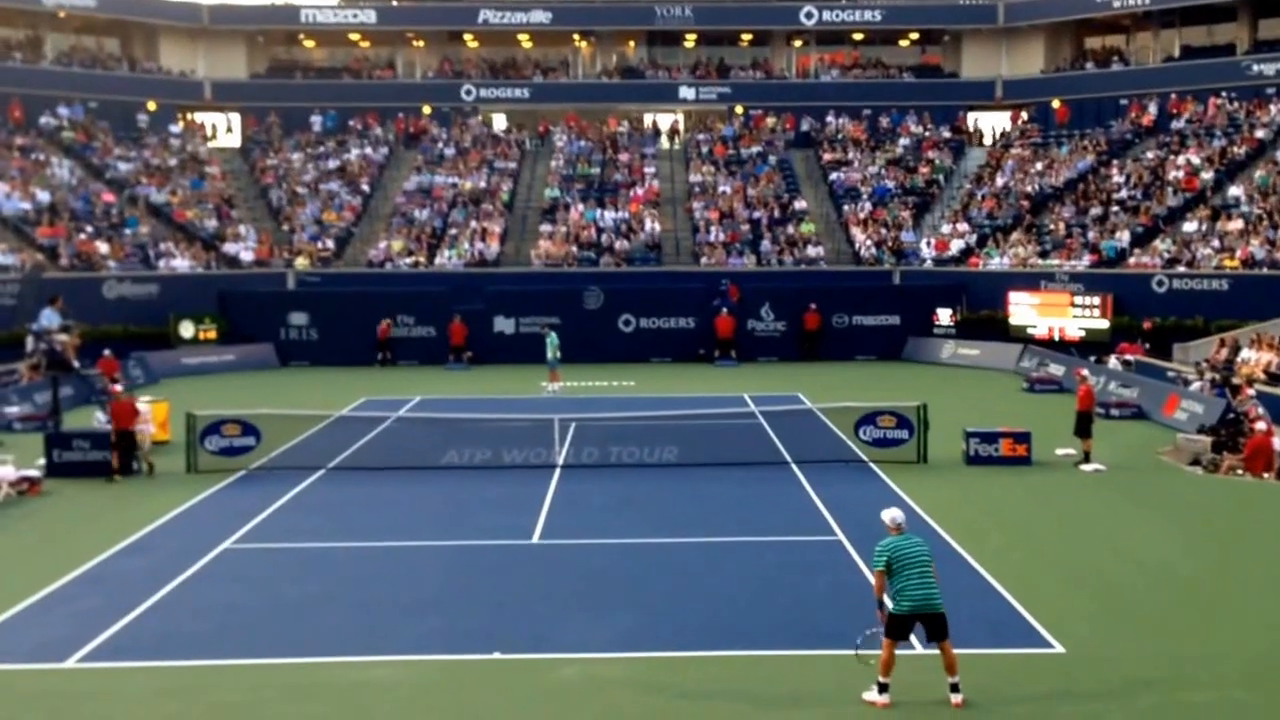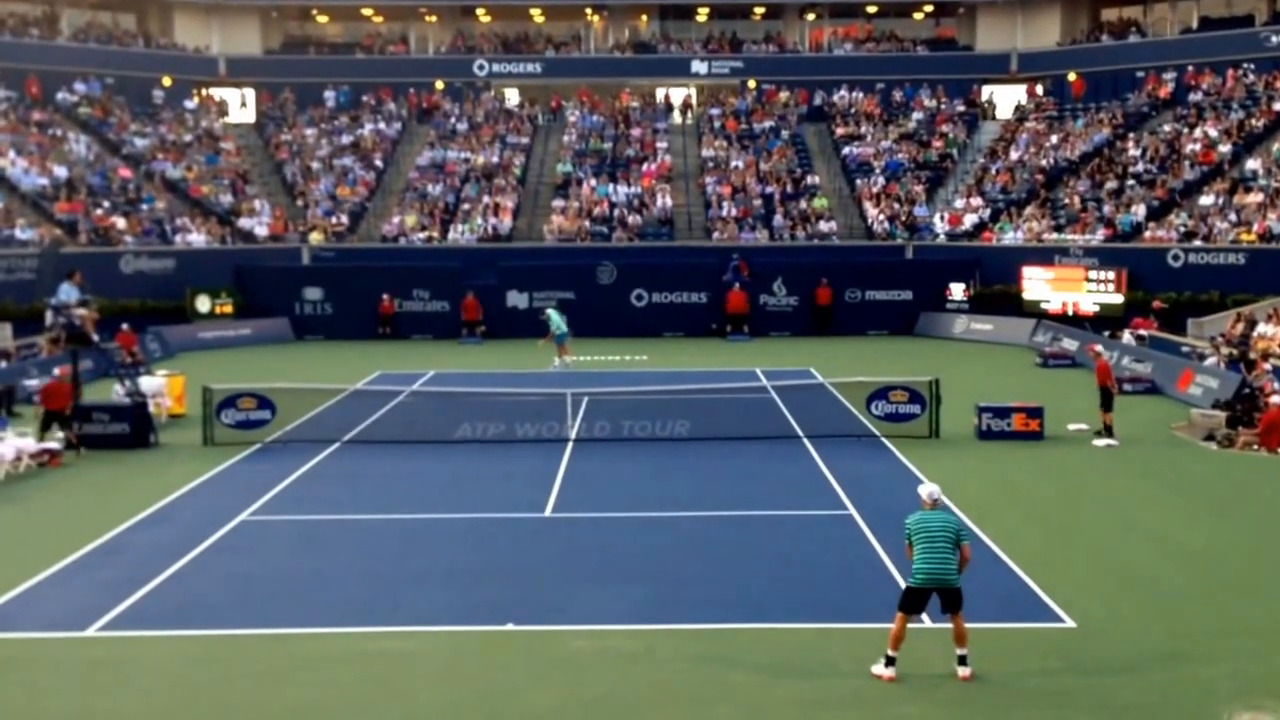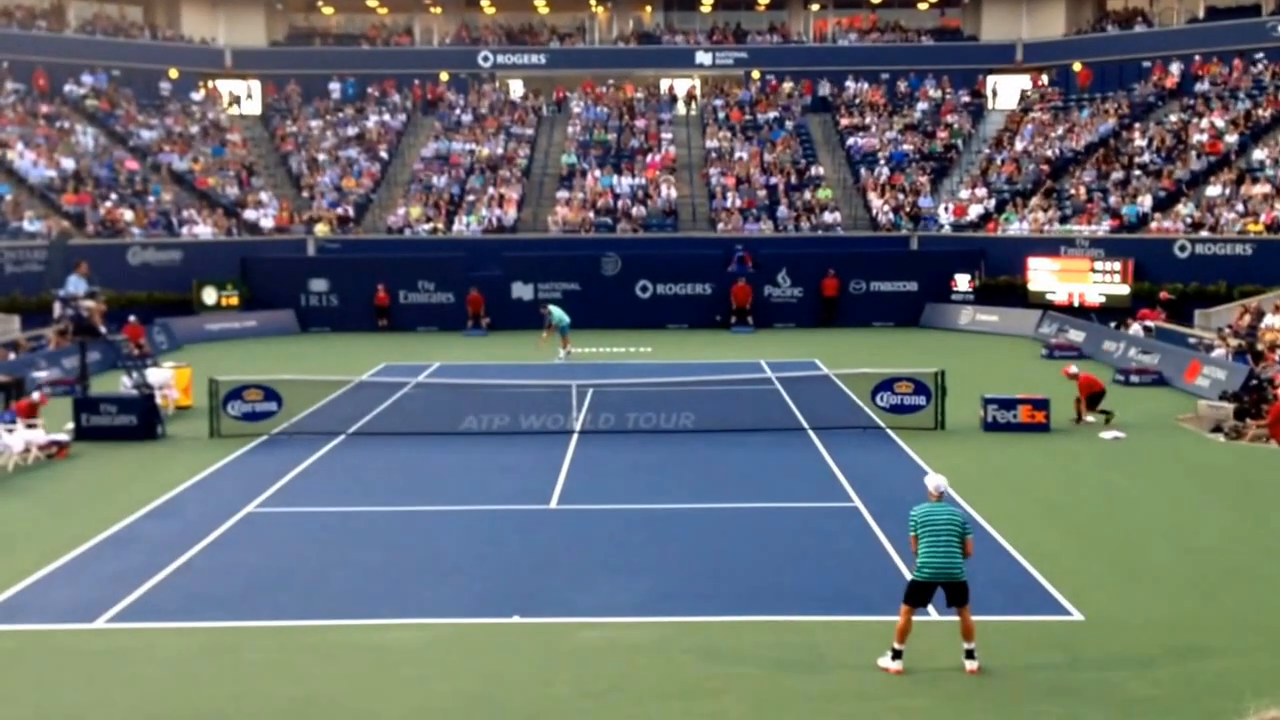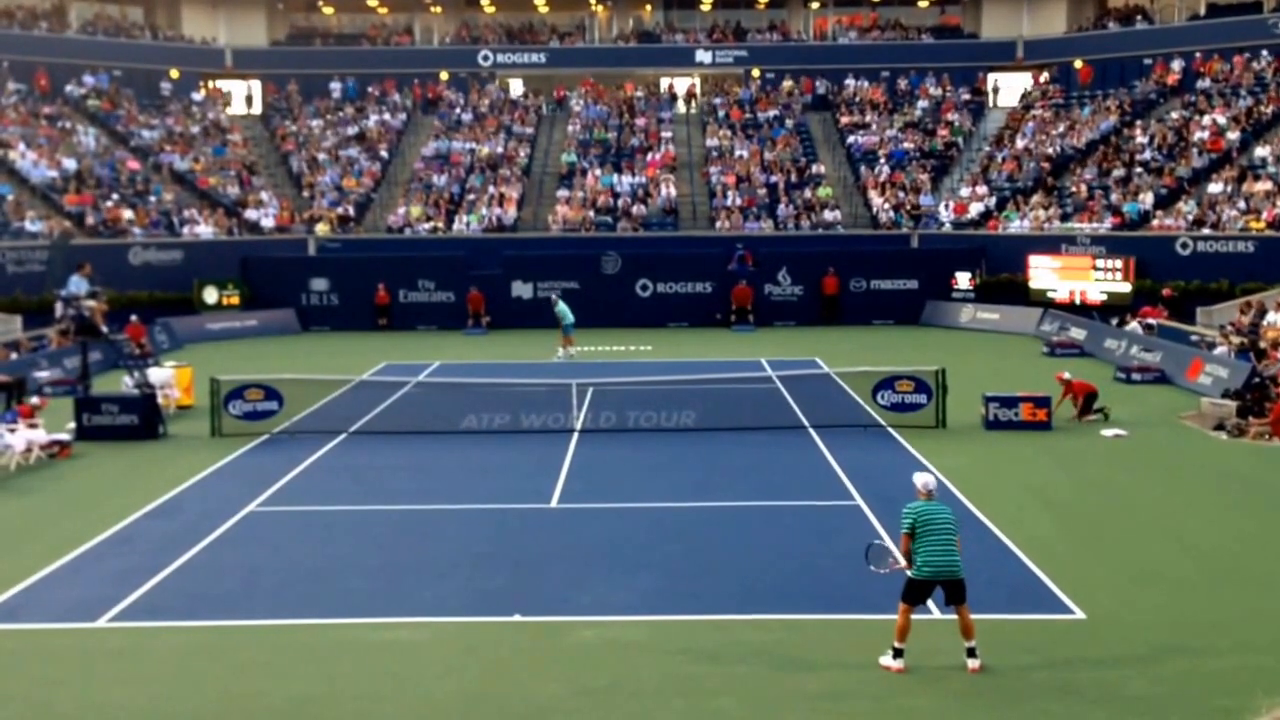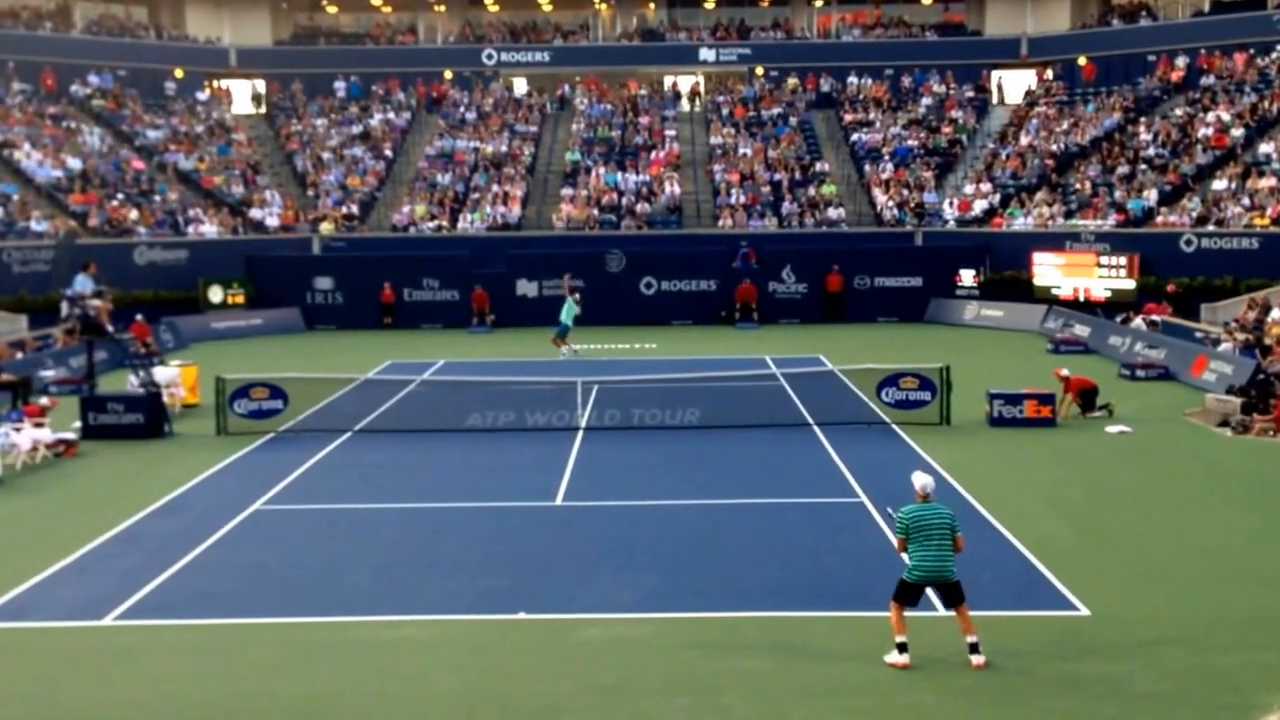
dt=1s
person 1, frame 1
left shoulder: (883, 547)
right shoulder: (920, 543)
left elbow: (879, 583)
left wrist: (881, 607)
left hip: (904, 606)
right hip: (934, 603)
left knee: (888, 644)
right knee: (945, 646)
left ankle: (882, 693)
right ankle: (955, 692)
person 1, frame 2
left shoulder: (912, 520)
right shoulder: (954, 521)
right elbow: (966, 556)
left hip: (920, 578)
right hip: (949, 578)
left knee: (901, 618)
right knee: (957, 617)
left ankle: (889, 666)
right ankle: (963, 666)
person 1, frame 3
left shoulder: (917, 512)
right shoulder: (959, 514)
left elbow: (915, 548)
right elbow: (969, 550)
left hip: (925, 572)
right hip: (955, 572)
left knee: (906, 611)
right knee: (964, 612)
left ankle: (896, 659)
right ankle: (971, 659)
person 1, frame 4
left shoulder: (911, 509)
right shoulder: (948, 511)
left elbow: (905, 547)
right elbow: (956, 547)
left wrist: (909, 563)
left hip: (924, 571)
right hip: (953, 569)
left knee: (904, 610)
right knee: (962, 610)
left ankle: (897, 658)
right ankle: (972, 657)
person 1, frame 5
left shoulder: (905, 514)
right shoulder: (947, 513)
left elbow: (901, 548)
right elbow: (959, 546)
left hip: (917, 573)
right hip: (946, 573)
left knee: (896, 607)
right knee: (961, 609)
left ankle: (901, 654)
right ankle: (976, 654)
